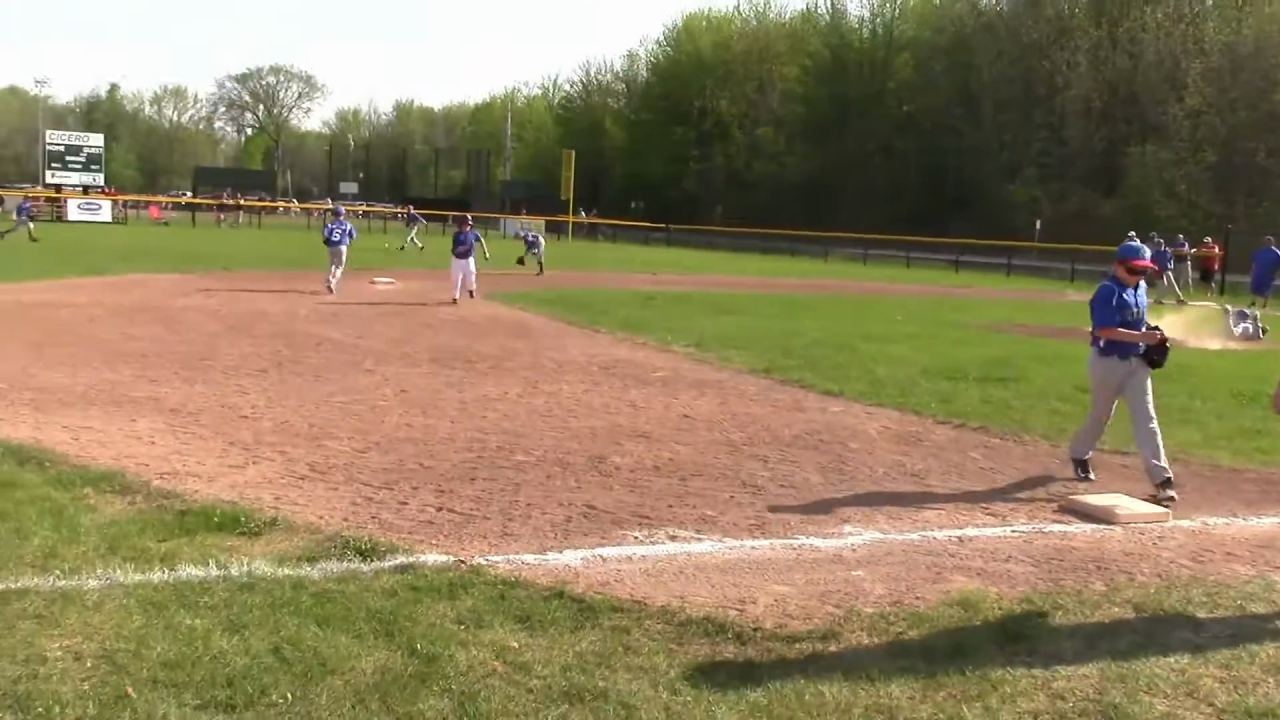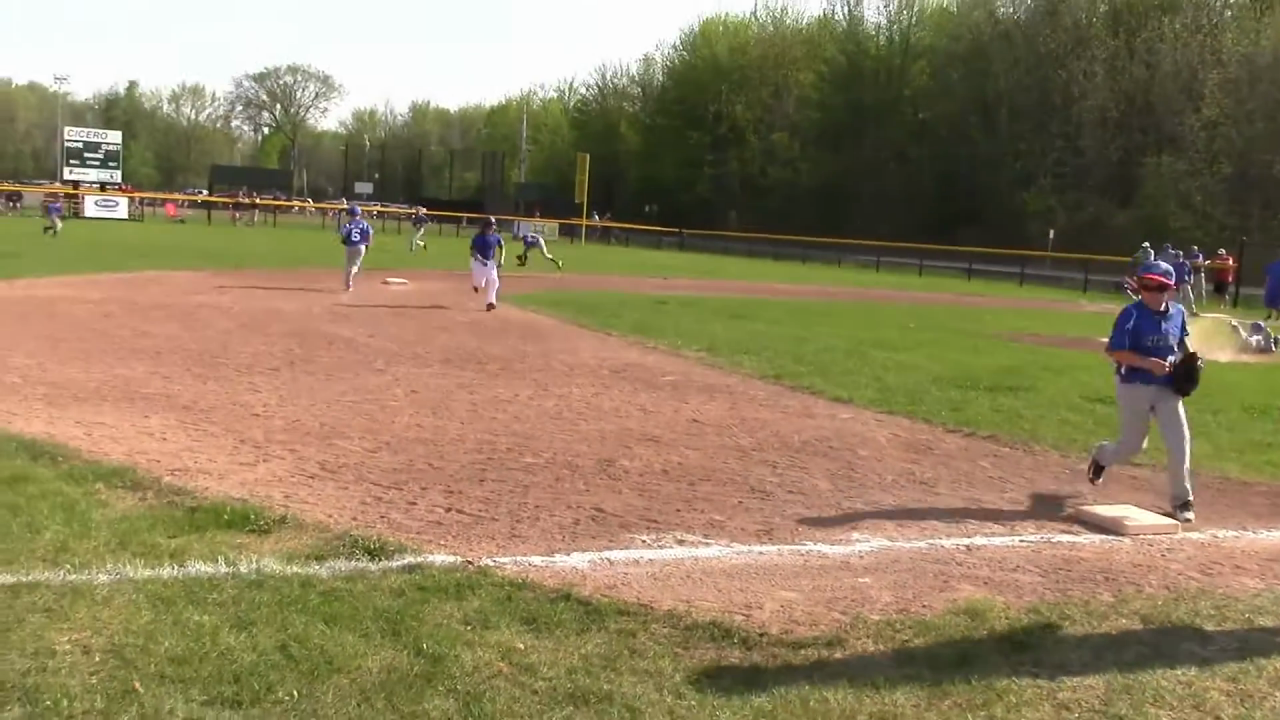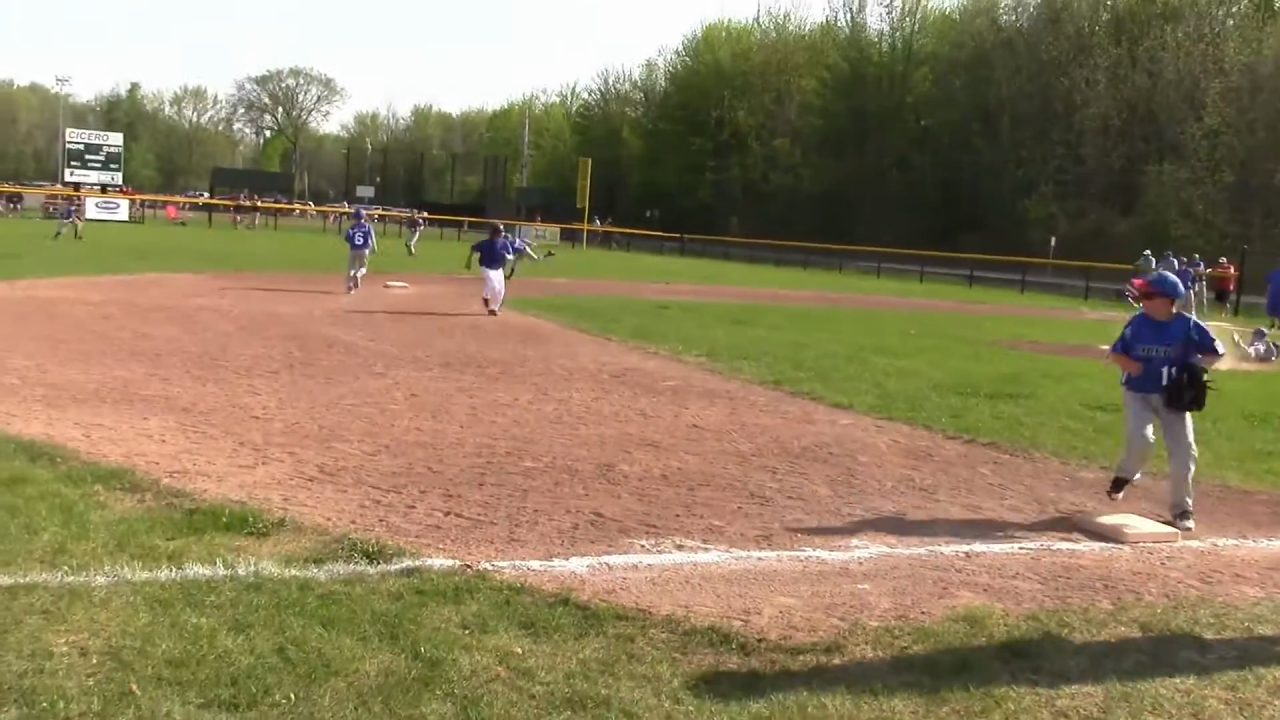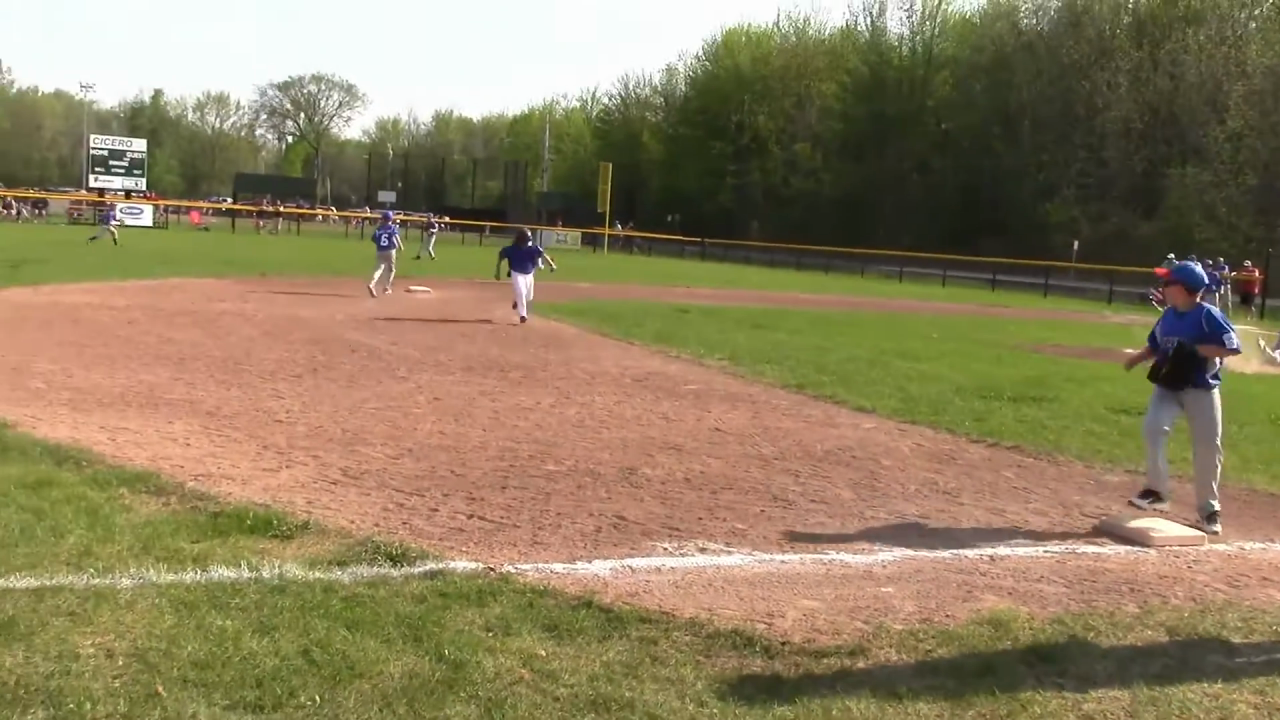
dt=0.1s
person 1, frame 1
left shoulder: (1140, 288)
right shoulder: (1107, 291)
right elbow: (1104, 328)
left wrist: (1153, 333)
right wrist: (1140, 335)
left hip: (1136, 361)
right hip: (1107, 361)
left knee: (1145, 417)
right knee: (1100, 415)
left ankle: (1161, 478)
right ankle: (1081, 455)
person 1, frame 2
left shoulder: (1177, 312)
right shoulder: (1130, 314)
left elbow: (1182, 337)
right elbow: (1115, 351)
left wrist: (1189, 356)
right wrist: (1147, 363)
left hip: (1166, 387)
right hip: (1133, 386)
left knee: (1178, 441)
right knee: (1132, 444)
left ankle: (1182, 499)
right ankle: (1102, 456)
person 1, frame 3
left shoulder: (1189, 324)
right shoulder: (1137, 323)
left elbow: (1218, 351)
right elbow: (1117, 353)
right wrist: (1131, 367)
right hip: (1139, 393)
left knee: (1183, 452)
right knee: (1139, 438)
left ankle: (1181, 508)
right ankle: (1126, 472)
person 1, frame 4
left shoulder: (1209, 315)
right shoulder: (1168, 316)
left elbow: (1233, 348)
right elbow: (1154, 346)
left wrist: (1194, 349)
right wrist: (1137, 358)
left hip: (1202, 391)
right hip: (1167, 388)
left knee: (1209, 451)
right knee: (1154, 428)
left ankle: (1209, 510)
right ankle: (1156, 489)
